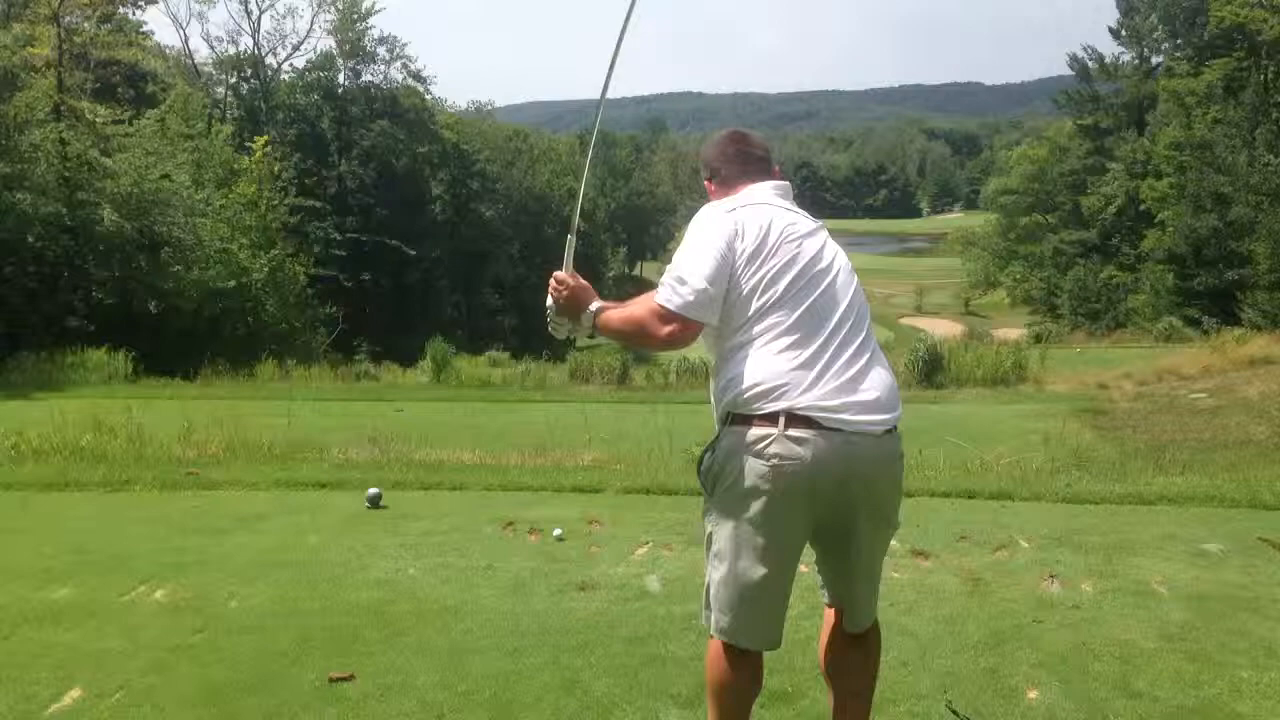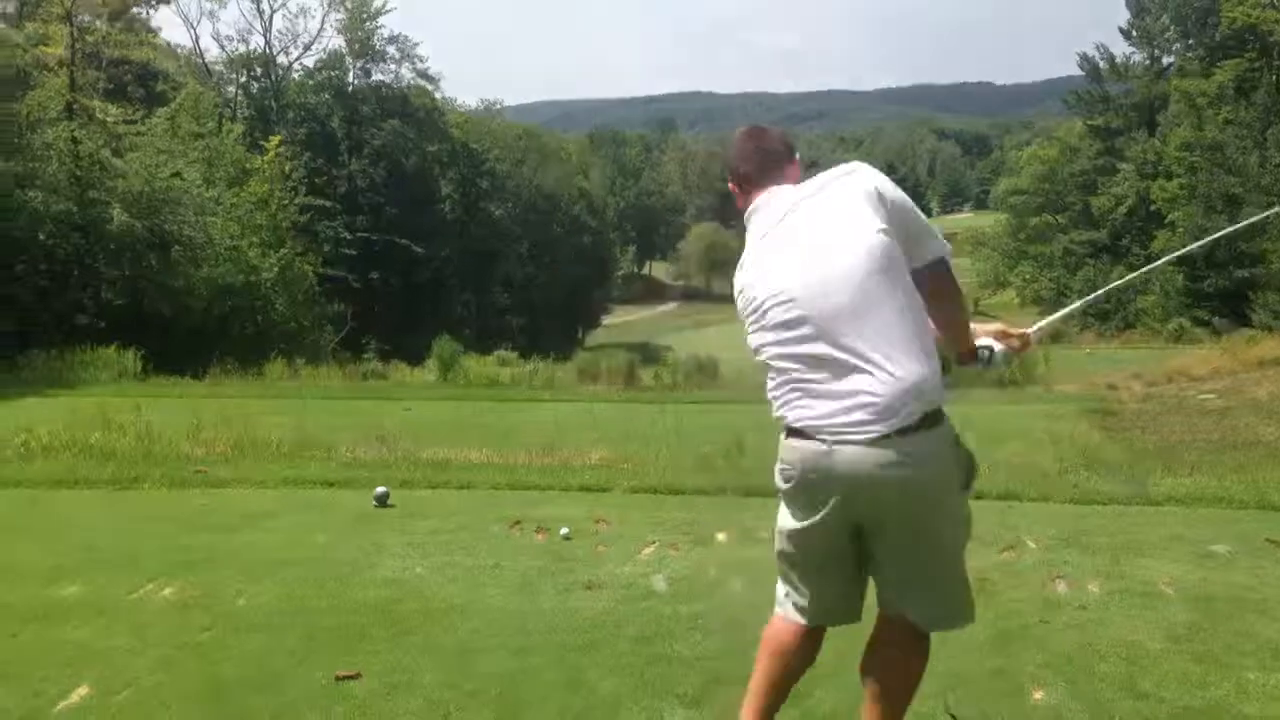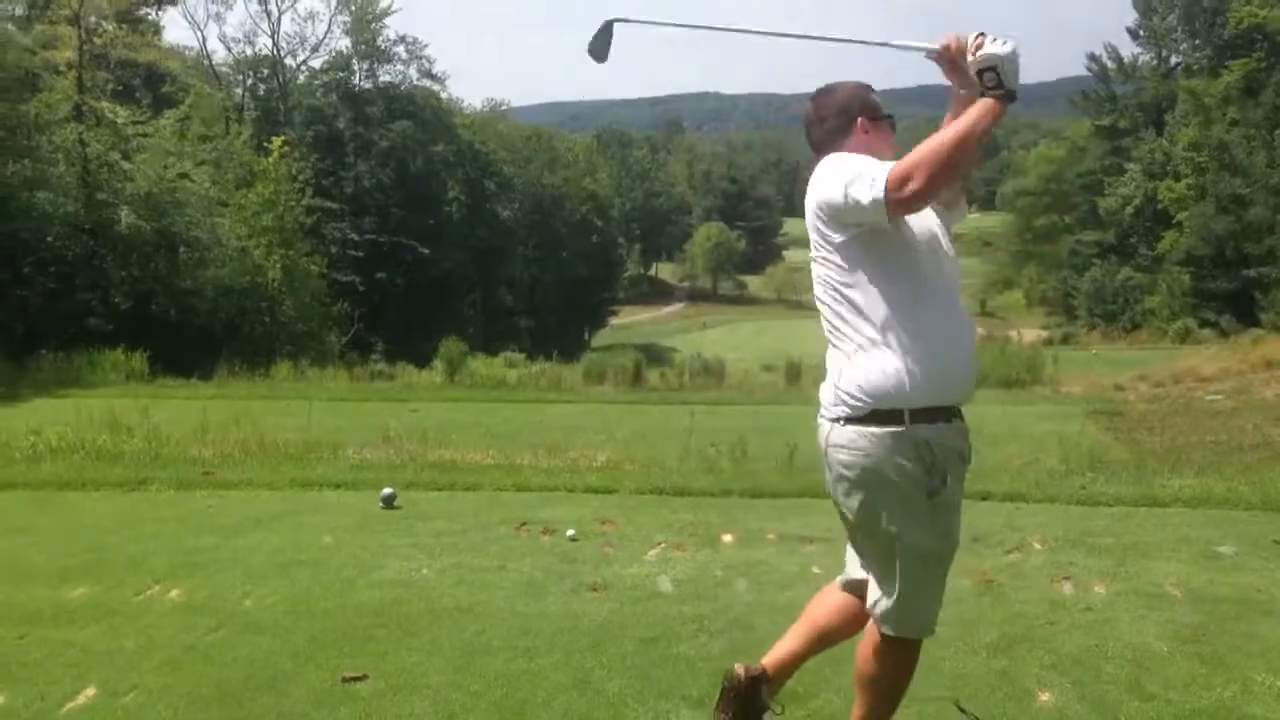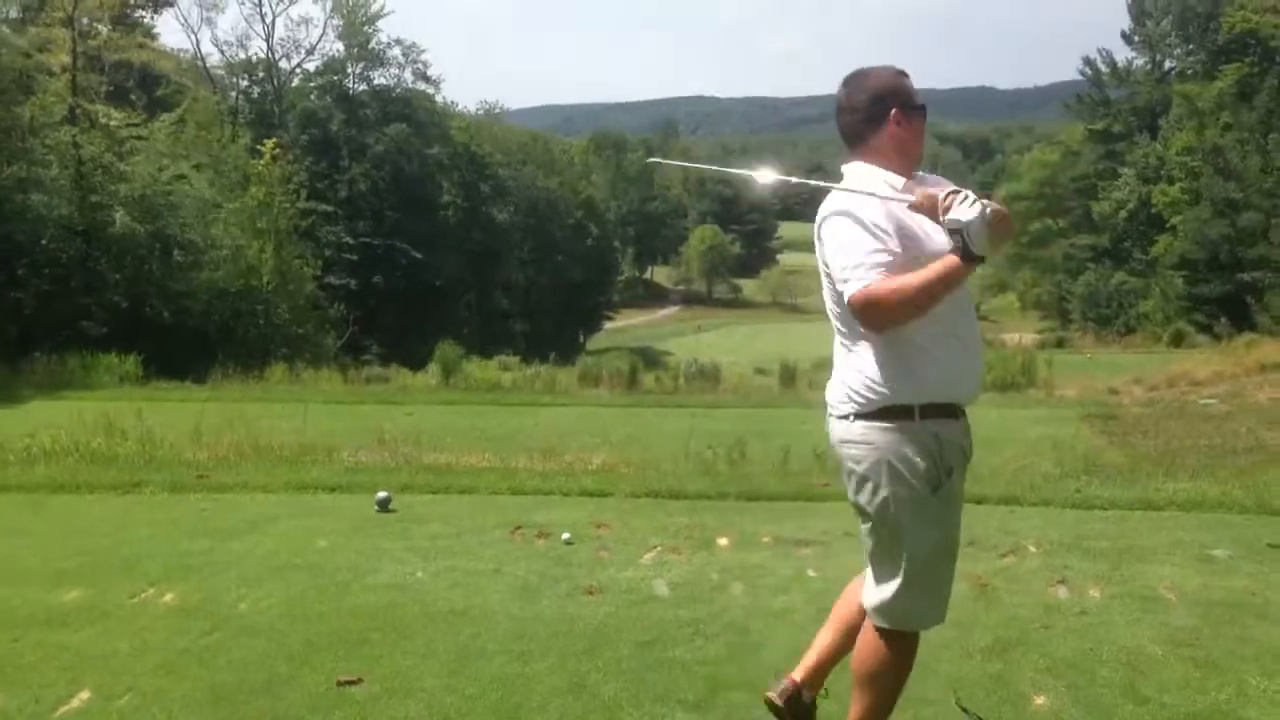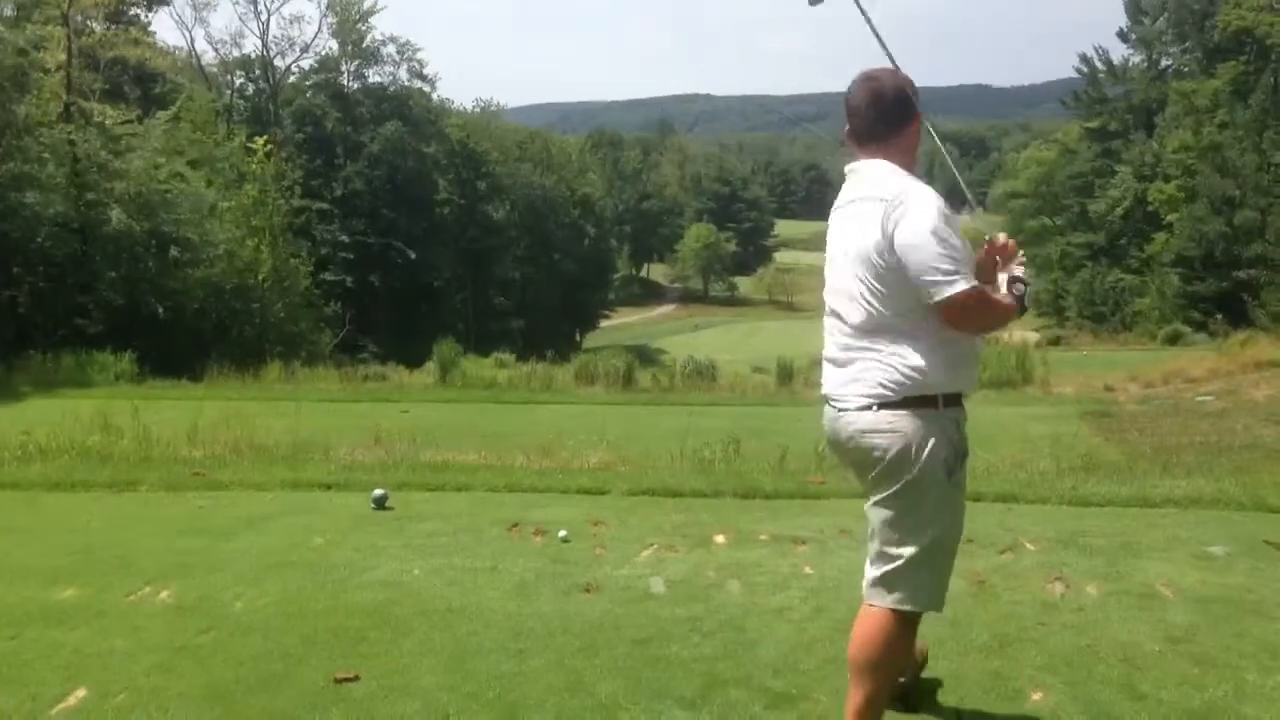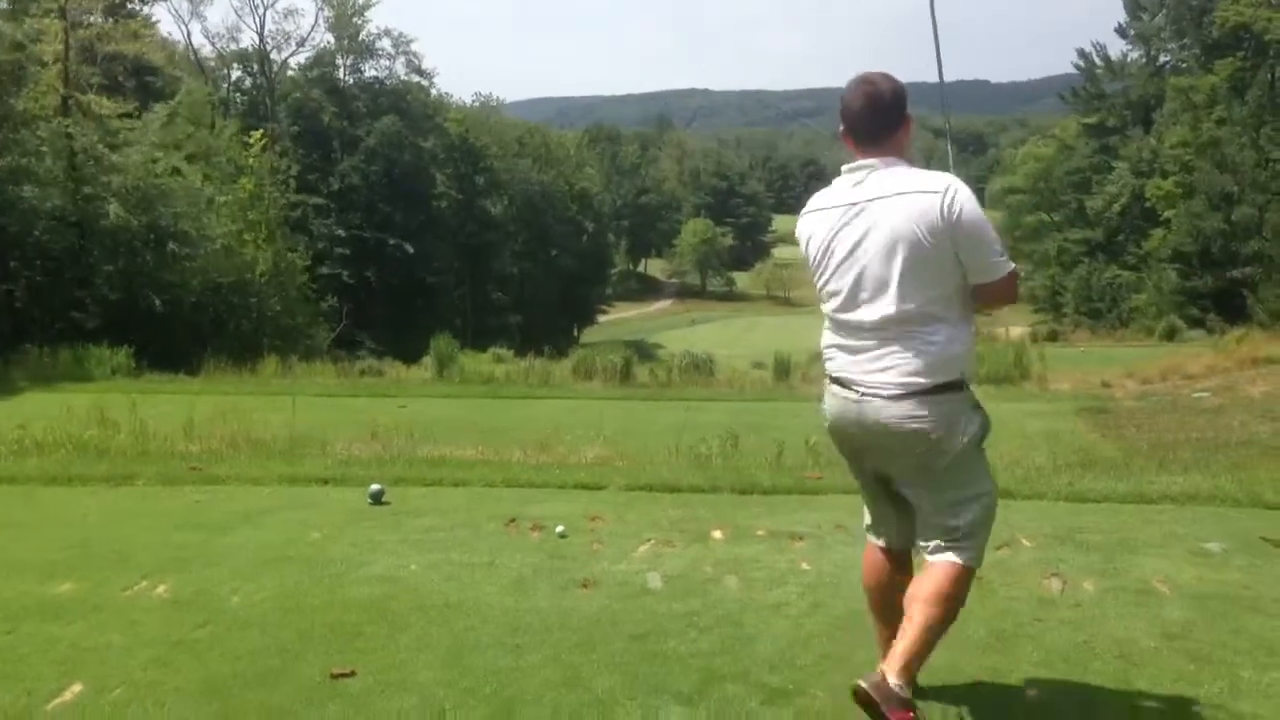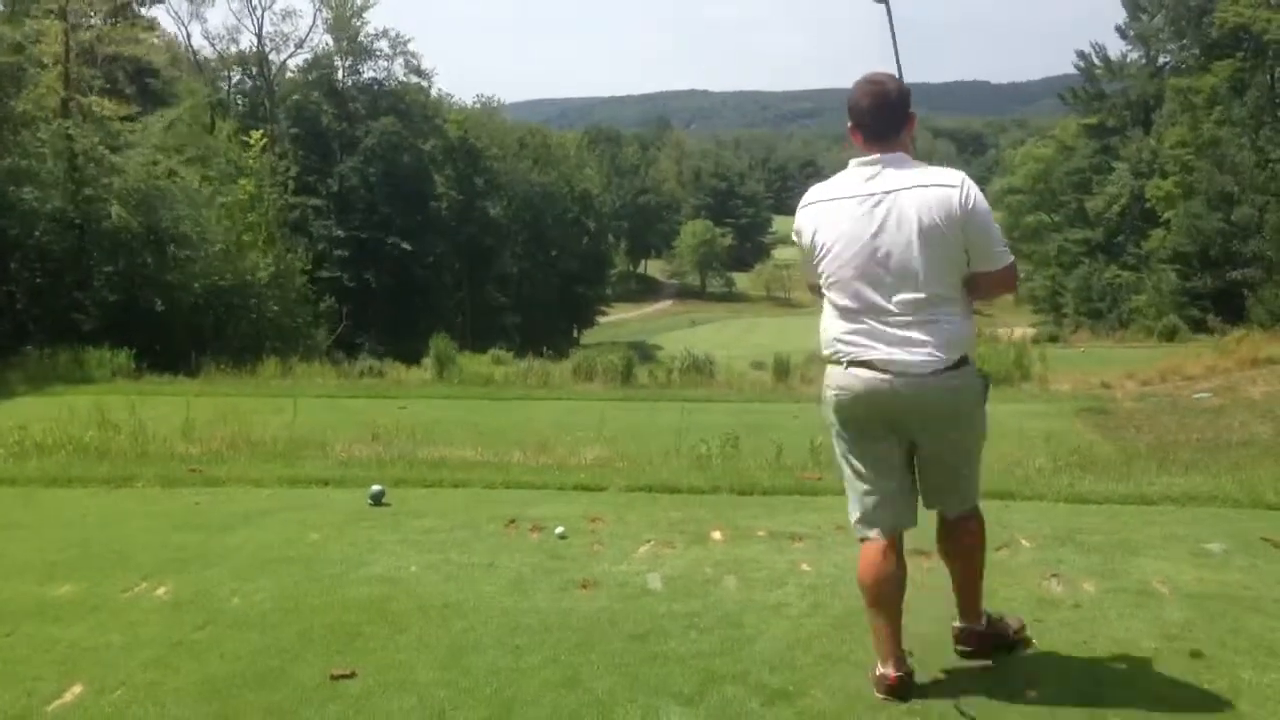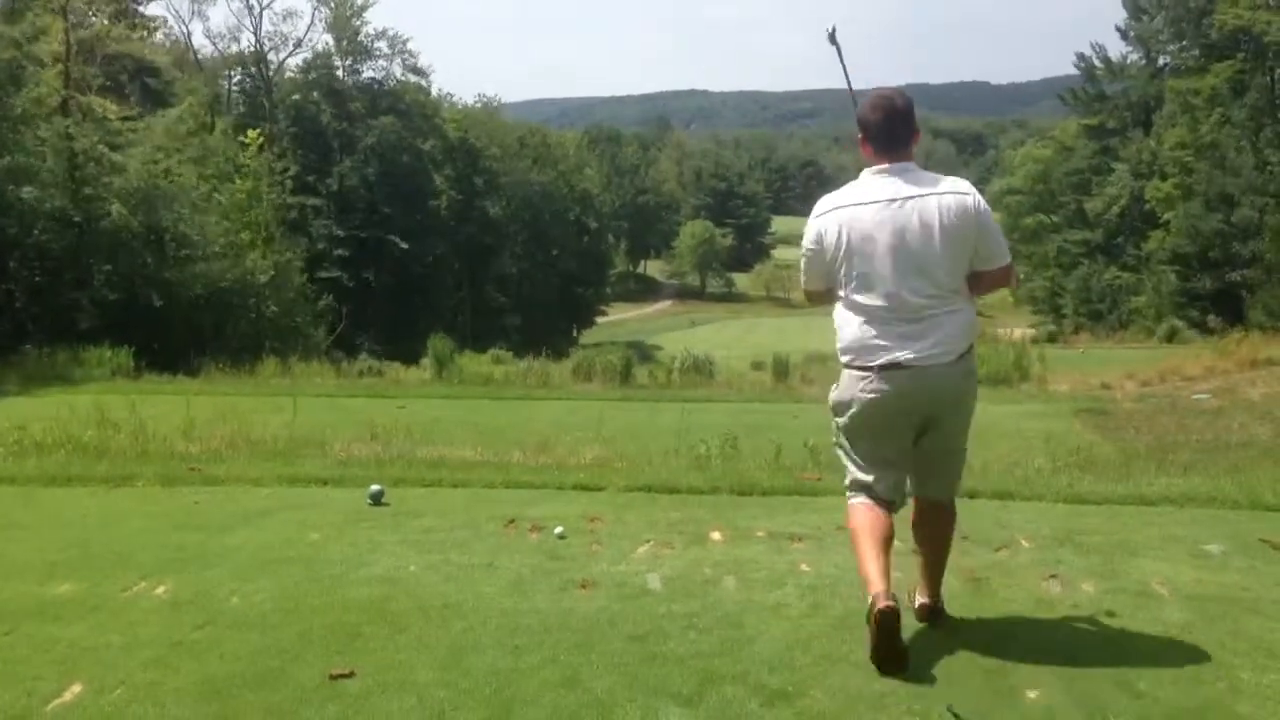
dt=0.3s
person 1, frame 1
left shoulder: (727, 220)
right shoulder: (805, 228)
left elbow: (671, 325)
left wrist: (591, 310)
left hip: (779, 443)
right hip: (873, 443)
left knee: (740, 623)
right knee: (854, 610)
person 1, frame 2
left shoulder: (752, 272)
right shoulder: (858, 184)
right elbow: (934, 276)
left wrist: (964, 342)
right wrist: (967, 342)
left hip: (815, 456)
right hip: (909, 447)
left knee: (803, 609)
right knee: (909, 612)
person 1, frame 3
left shoulder: (888, 186)
right shoulder: (837, 178)
left elbow: (953, 157)
right elbow: (917, 180)
left wrist: (970, 85)
right wrist: (995, 95)
left hip: (878, 428)
right hip: (891, 436)
left knee: (872, 584)
right knee: (903, 612)
person 1, frame 4
left shoulder: (917, 195)
right shoulder: (853, 204)
left elbow: (998, 225)
right elbow: (876, 303)
left wrist: (969, 218)
right wrist: (964, 255)
left hip: (912, 424)
right hip: (897, 429)
left knee: (894, 581)
right knee: (902, 604)
person 1, frame 5
left shoulder: (851, 201)
right shoulder: (909, 200)
right elbow: (961, 309)
left wrist: (985, 261)
right wrist: (1009, 302)
left hip: (851, 408)
right hip: (907, 417)
left knee: (903, 557)
right knee: (897, 583)
person 1, frame 6
left shoulder: (815, 211)
right shoulder: (943, 194)
right elbow: (1001, 289)
left hip: (846, 398)
right hip: (925, 404)
left knee: (886, 534)
right knee: (955, 548)
left ankle: (893, 665)
person 1, frame 7
left shoulder: (816, 204)
right shoulder: (954, 190)
right elbow: (1002, 278)
left hip: (854, 381)
right hip: (942, 380)
left knee: (878, 525)
right knee: (958, 505)
left ankle: (890, 662)
right ankle: (974, 623)
person 1, frame 8
left shoulder: (830, 211)
right shoulder: (961, 197)
left elbow: (815, 293)
right elbow: (1000, 274)
left hip: (871, 378)
right hip: (948, 371)
left knee: (869, 493)
right knee: (936, 492)
left ankle: (880, 594)
right ankle: (929, 598)
